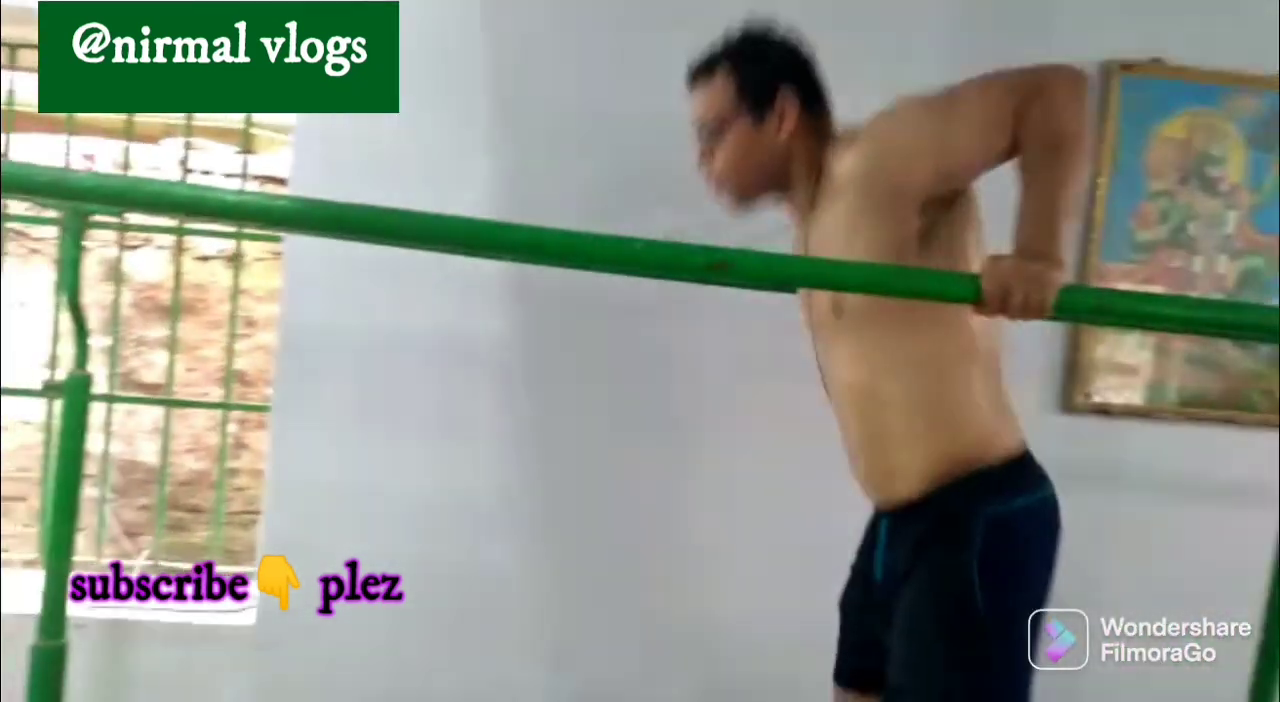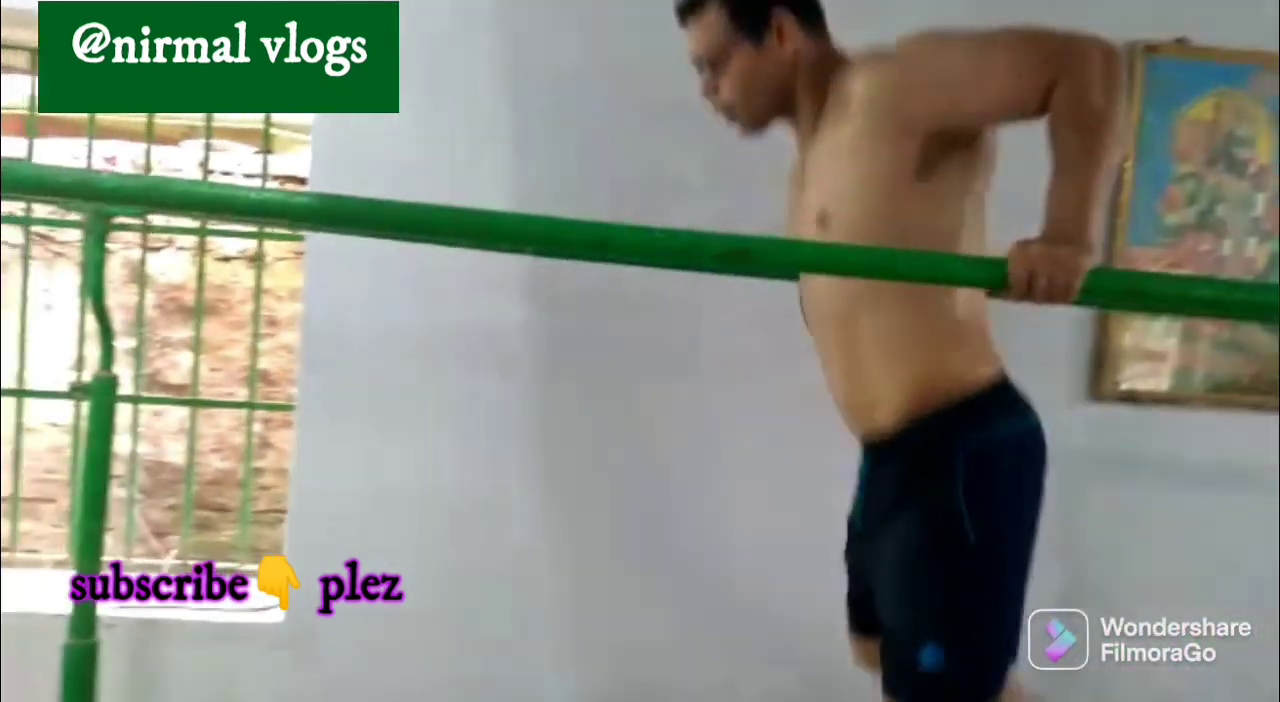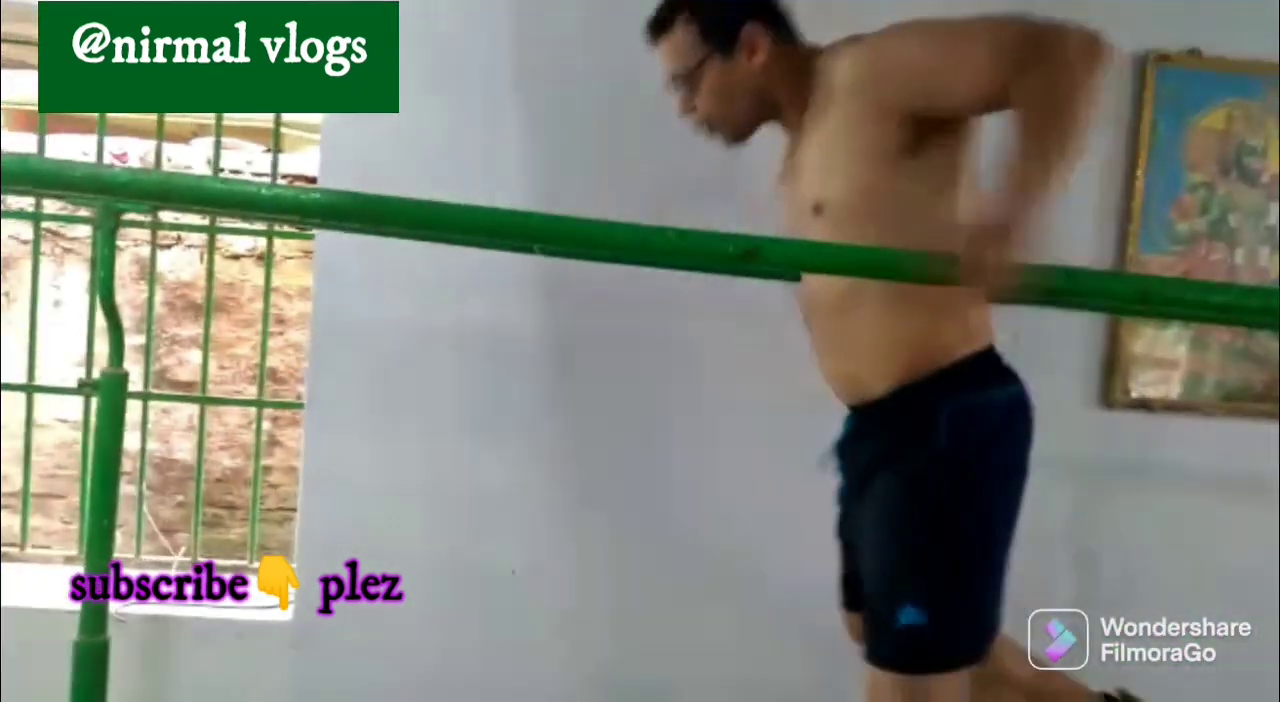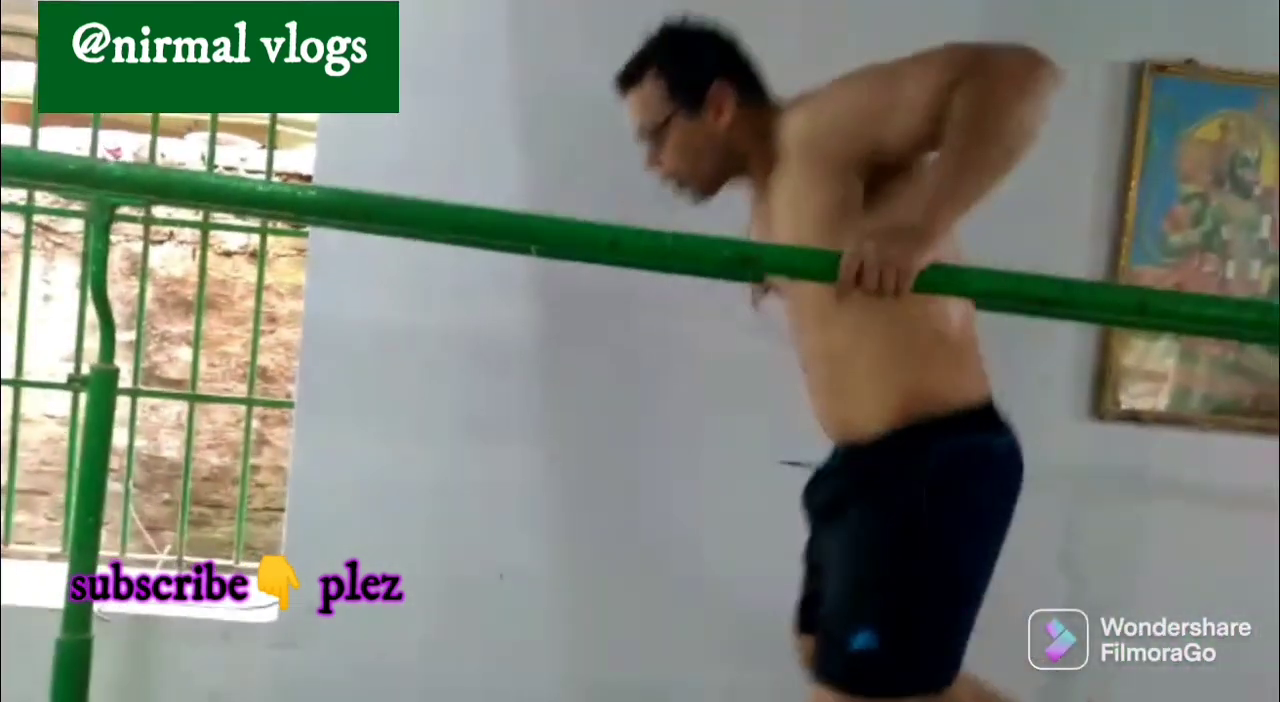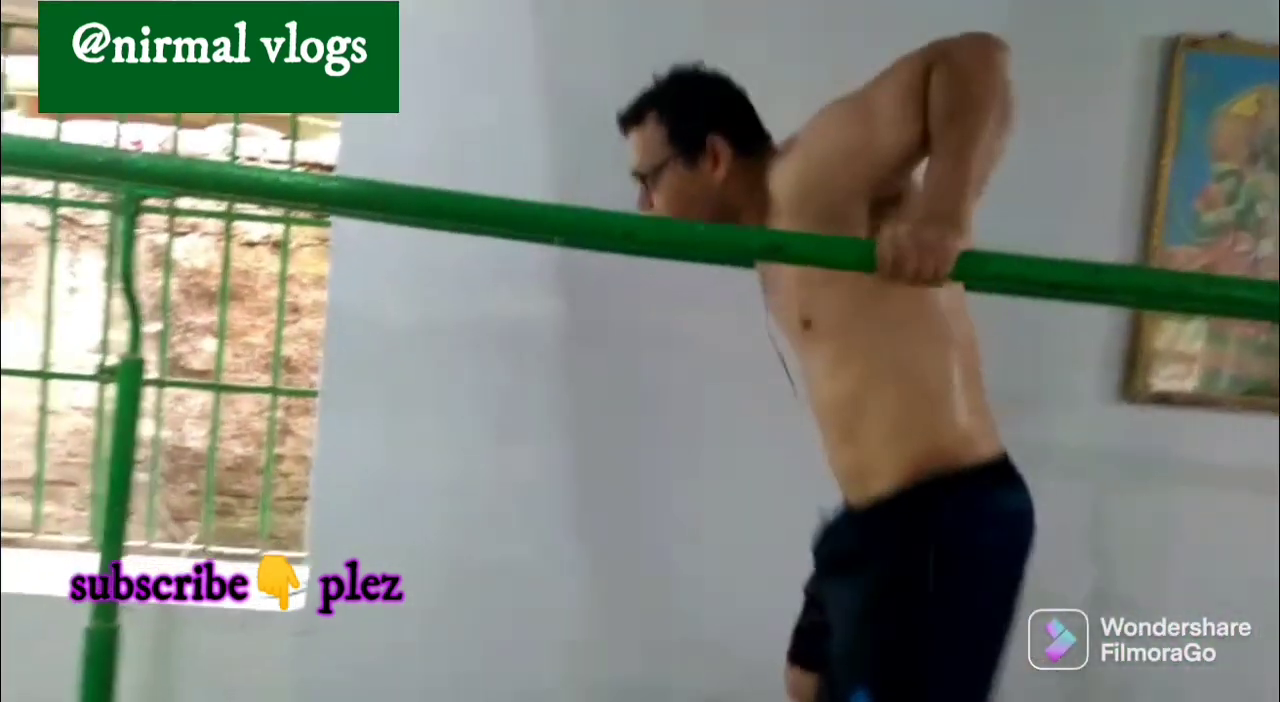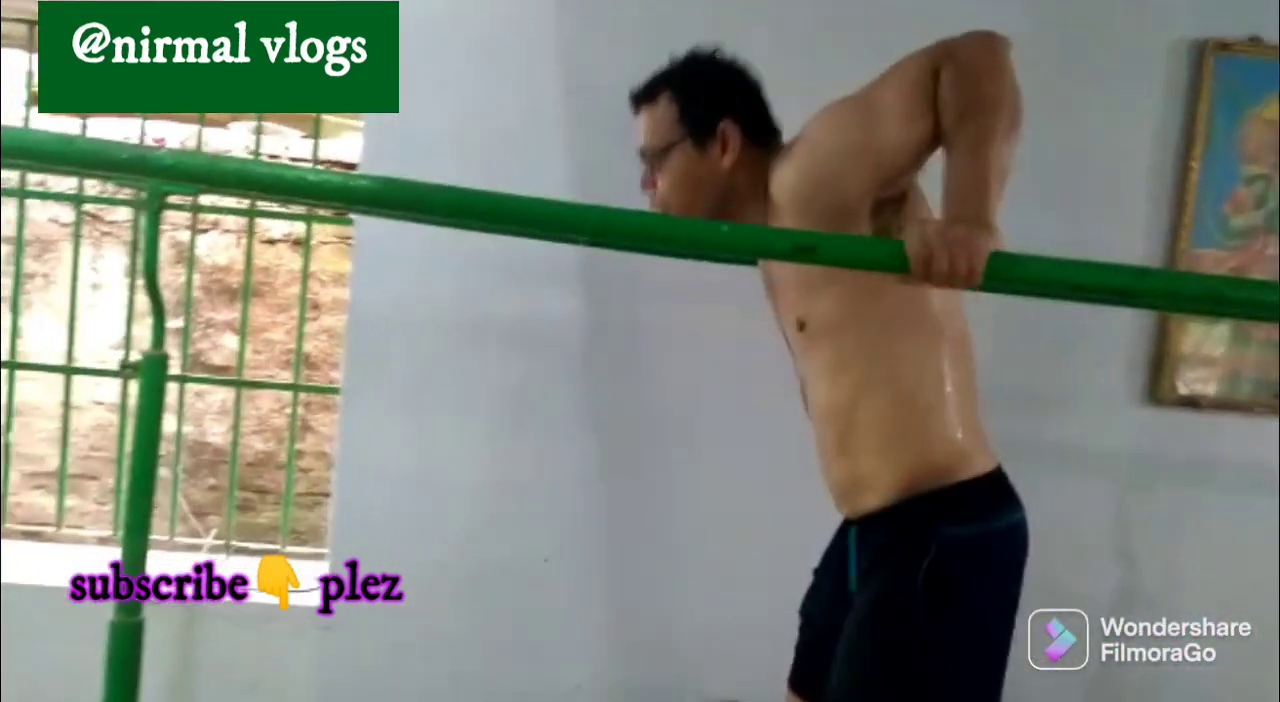
dt=0.1s
person 1, frame 1
left shoulder: (871, 168)
right shoulder: (820, 204)
left elbow: (1058, 89)
left wrist: (1038, 254)
left hip: (981, 524)
right hip: (906, 524)
person 1, frame 2
left shoulder: (886, 90)
right shoulder: (822, 127)
left elbow: (1091, 63)
left wrist: (1069, 233)
left hip: (963, 457)
right hip: (898, 457)
person 1, frame 3
left shoulder: (866, 73)
right shoulder: (810, 122)
left wrist: (1011, 217)
left hip: (948, 425)
right hip: (884, 432)
right knee: (876, 631)
person 1, frame 4
left shoulder: (819, 132)
right shoulder: (777, 178)
left elbow: (1020, 73)
left wrist: (921, 222)
left hip: (940, 466)
right hip: (875, 472)
person 1, frame 5
left shoulder: (813, 179)
right shoulder: (779, 213)
left elbow: (971, 60)
left wrist: (944, 220)
left hip: (945, 520)
right hip: (890, 520)
person 1, frame 6
left shoulder: (811, 182)
right shoulder: (777, 208)
left elbow: (976, 57)
left wrist: (970, 220)
left hip: (944, 543)
right hip: (882, 533)
